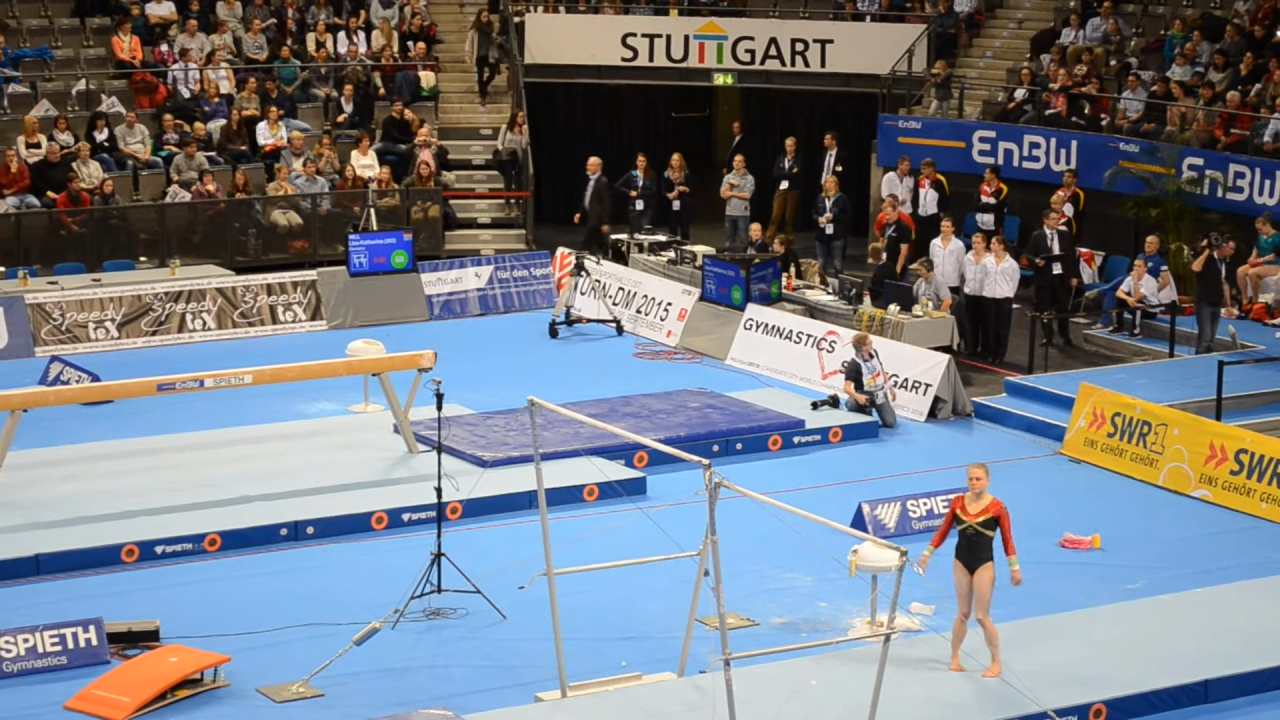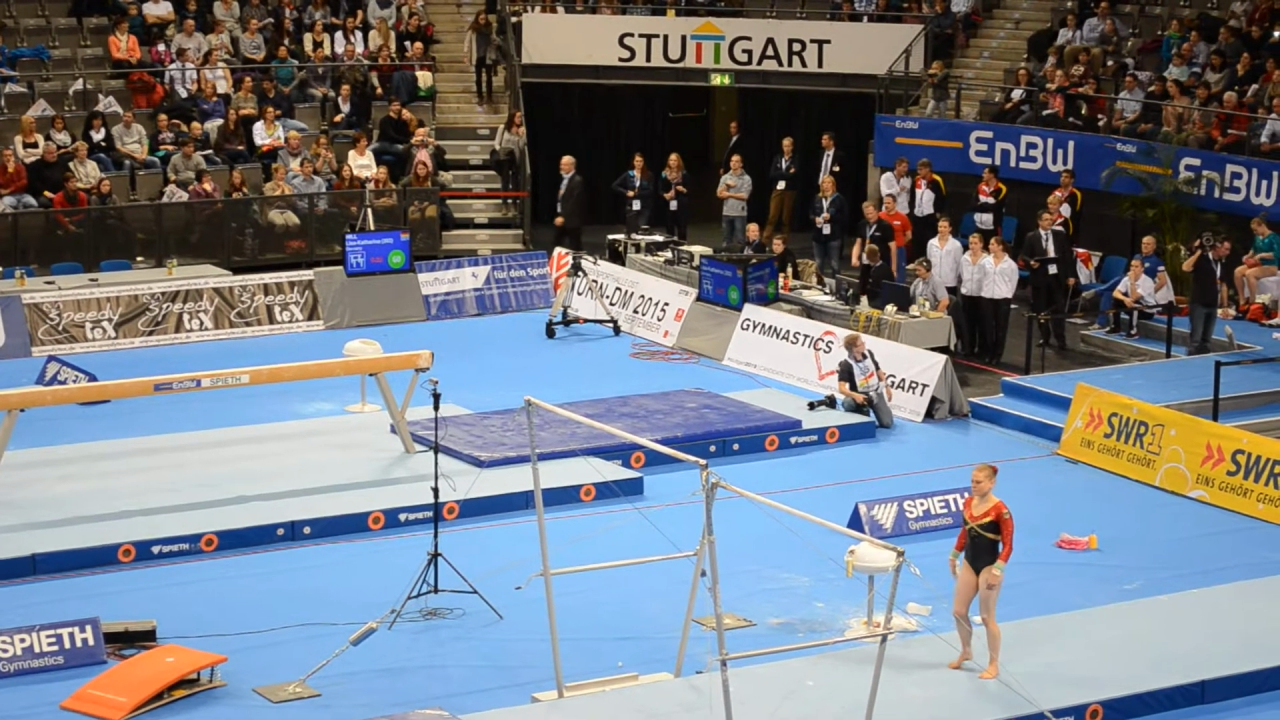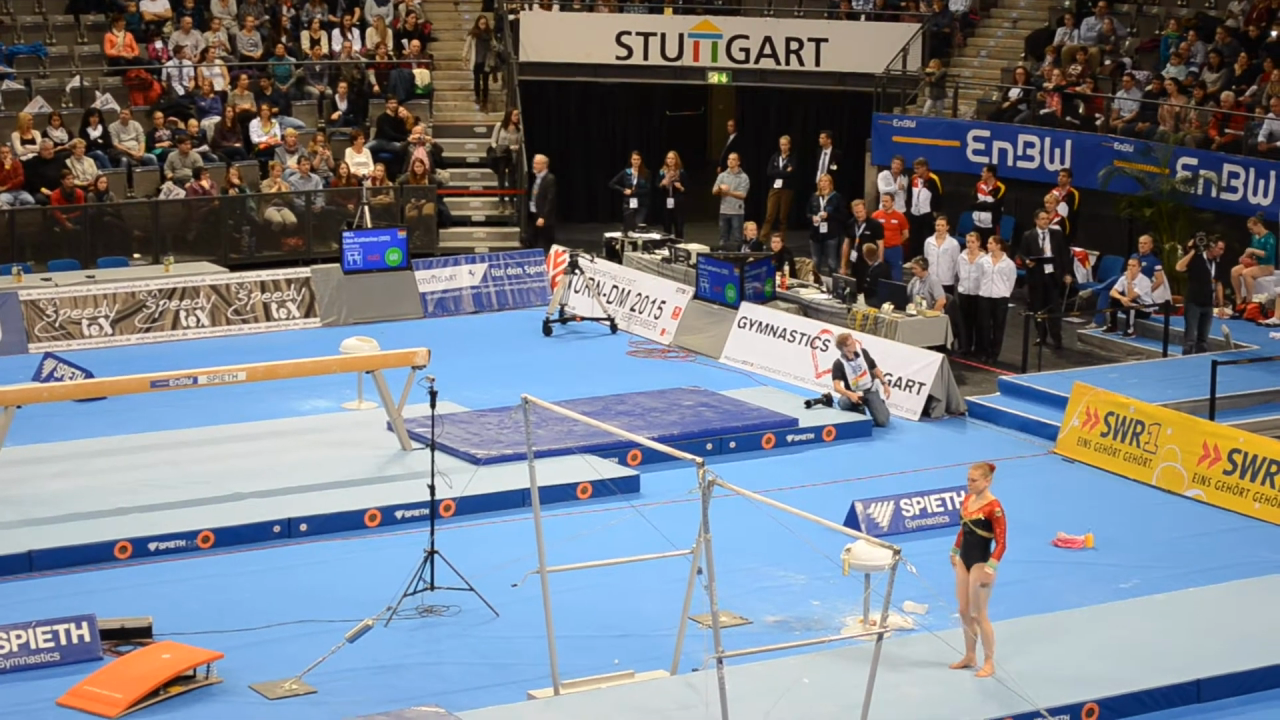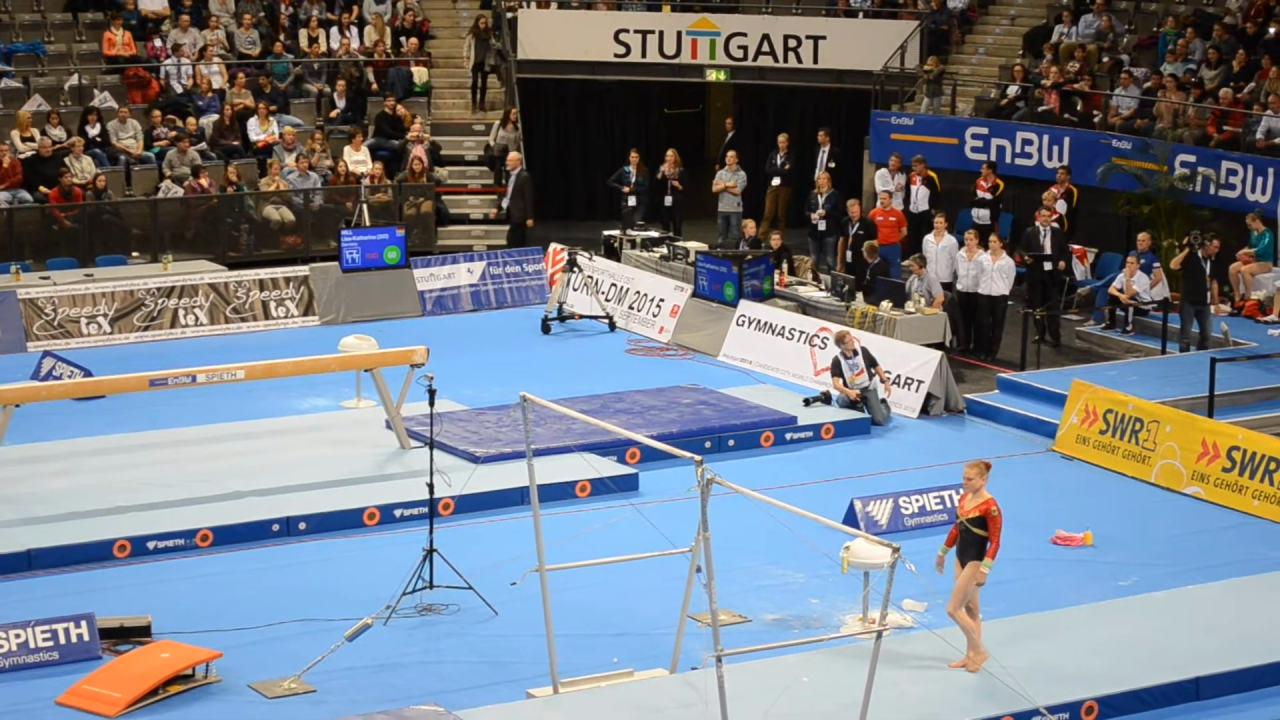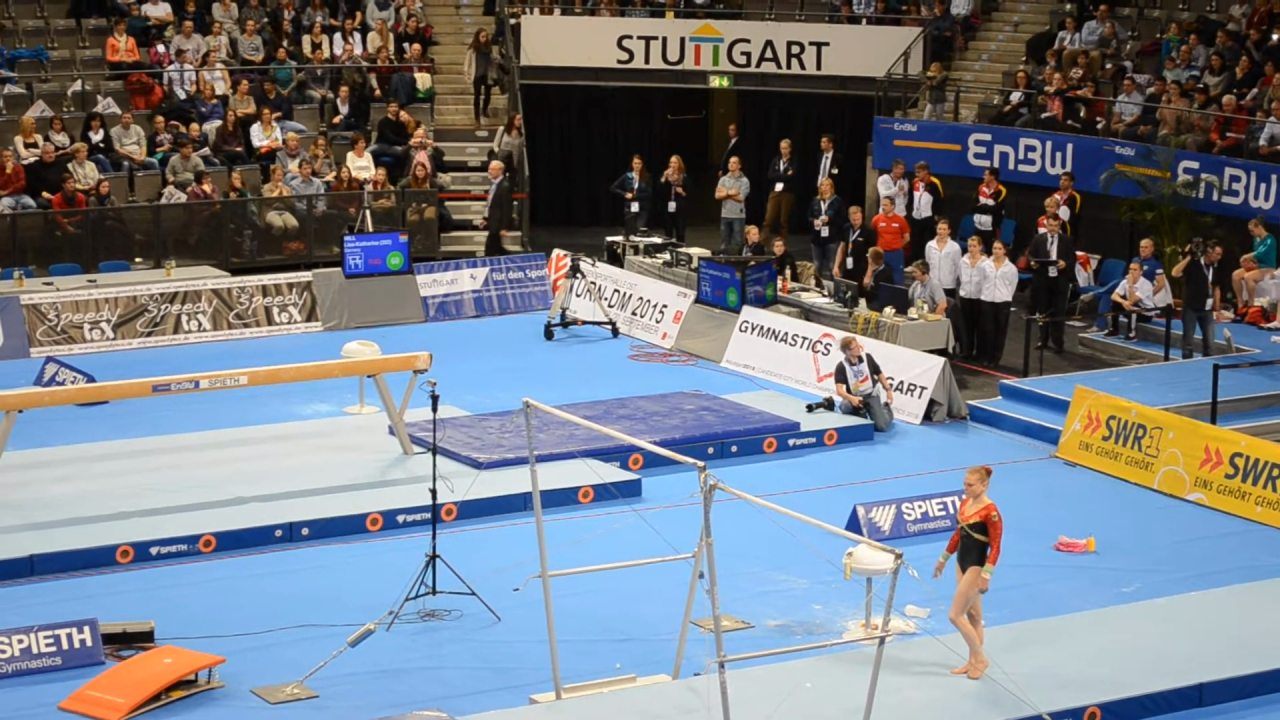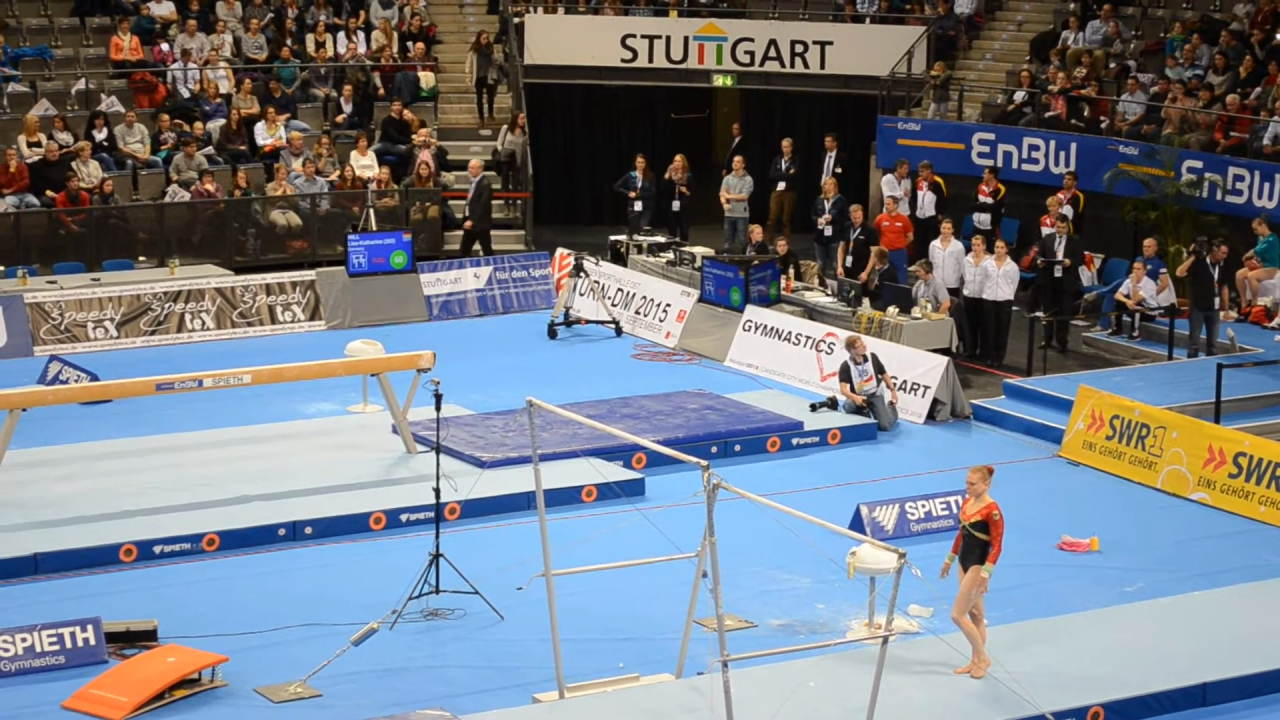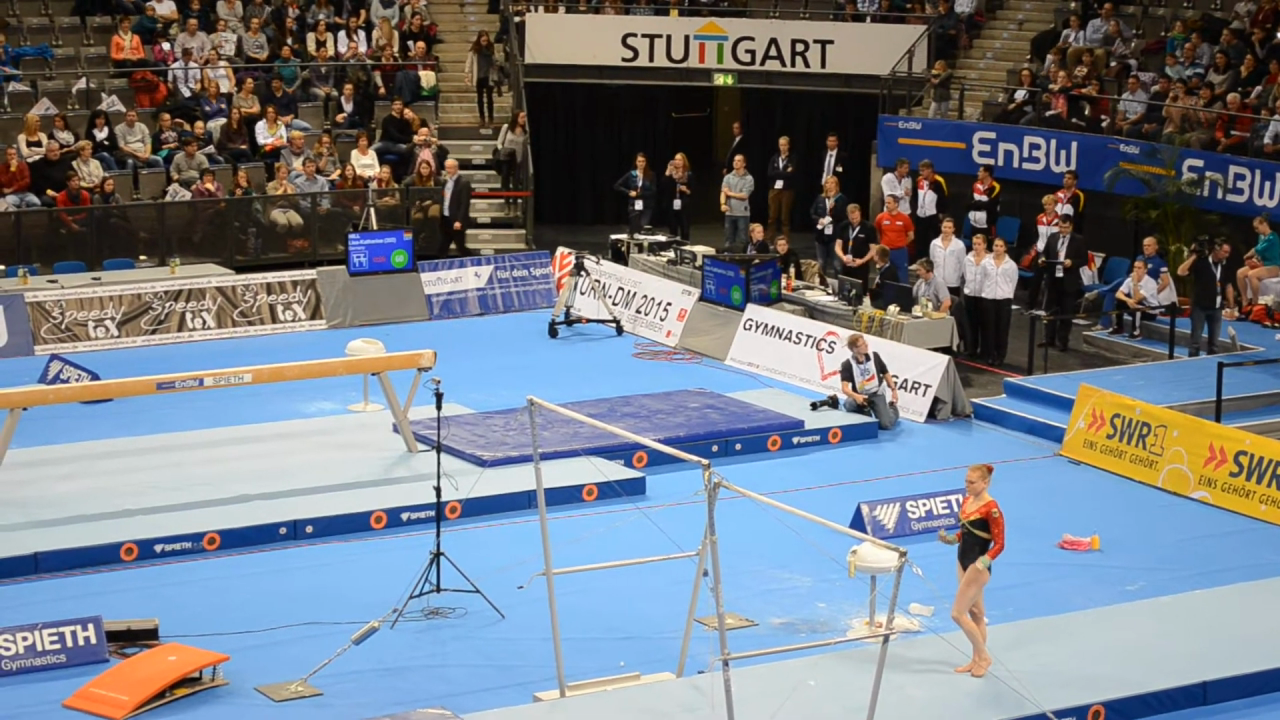
dt=0.3s
person 1, frame 1
left shoulder: (998, 507)
right shoulder: (957, 502)
left elbow: (1007, 540)
right elbow: (944, 530)
left wrist: (1015, 567)
right wrist: (928, 553)
left hip: (984, 565)
right hip: (961, 562)
left knee: (982, 616)
right knee: (963, 612)
left ankle: (996, 662)
right ankle: (954, 656)
person 1, frame 2
left shoulder: (1001, 510)
right shoulder: (968, 503)
left elbow: (1007, 545)
left wrist: (996, 571)
right wrist: (954, 557)
left hip: (988, 566)
right hip: (969, 564)
left knee: (987, 617)
right knee: (959, 612)
left ankle: (993, 664)
right ankle: (965, 651)
person 1, frame 3
left shoulder: (994, 508)
right shoulder: (968, 499)
left elbow: (1001, 543)
left wrist: (989, 570)
right wrist: (954, 552)
left hip: (980, 563)
right hip: (964, 560)
left knee: (978, 615)
right knee: (964, 612)
left ankle: (989, 663)
right ankle: (970, 656)
person 1, frame 4
left shoulder: (990, 506)
right shoulder: (964, 498)
left elbow: (995, 542)
left wrist: (984, 570)
right wrist: (943, 552)
left hip: (975, 562)
right hip: (961, 558)
left knee: (953, 609)
right knee: (971, 609)
left ankle: (979, 651)
right ankle: (970, 655)
person 1, frame 5
left shoulder: (991, 512)
right shoulder: (965, 503)
left elbow: (995, 548)
left wrist: (986, 575)
right wrist: (943, 559)
left hip: (977, 567)
right hip: (962, 564)
left knee: (955, 615)
right knee: (973, 615)
left ankle: (980, 659)
right ankle: (972, 661)
person 1, frame 6
left shoulder: (992, 510)
right shoulder: (967, 502)
left elbow: (996, 547)
left wrist: (985, 574)
right wrist: (949, 560)
left hip: (978, 566)
right hip: (964, 563)
left knee: (958, 615)
right knee: (975, 614)
left ankle: (982, 658)
right ankle: (975, 661)
person 1, frame 7
left shoulder: (991, 509)
right shoulder: (967, 501)
left elbow: (999, 544)
left wrist: (980, 565)
right wrist: (950, 538)
left hip: (977, 566)
right hip: (965, 562)
left knee: (958, 613)
right knee: (975, 613)
left ankle: (984, 657)
right ankle: (976, 659)
